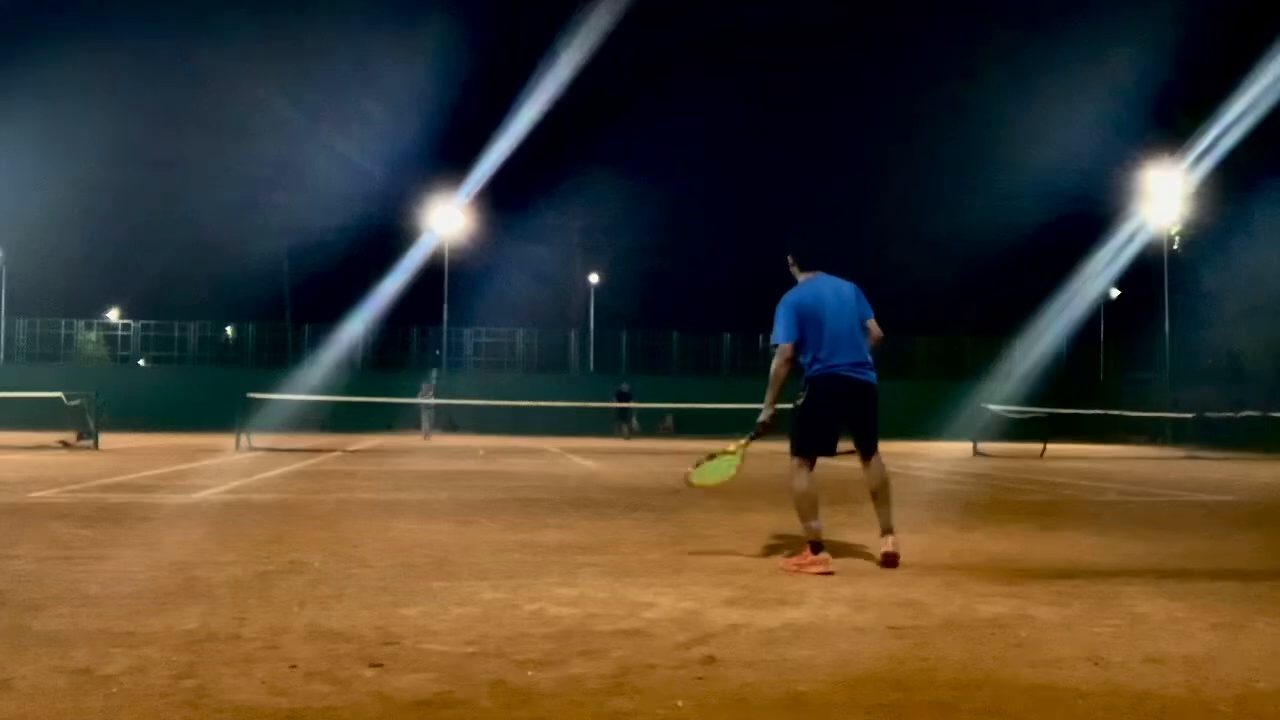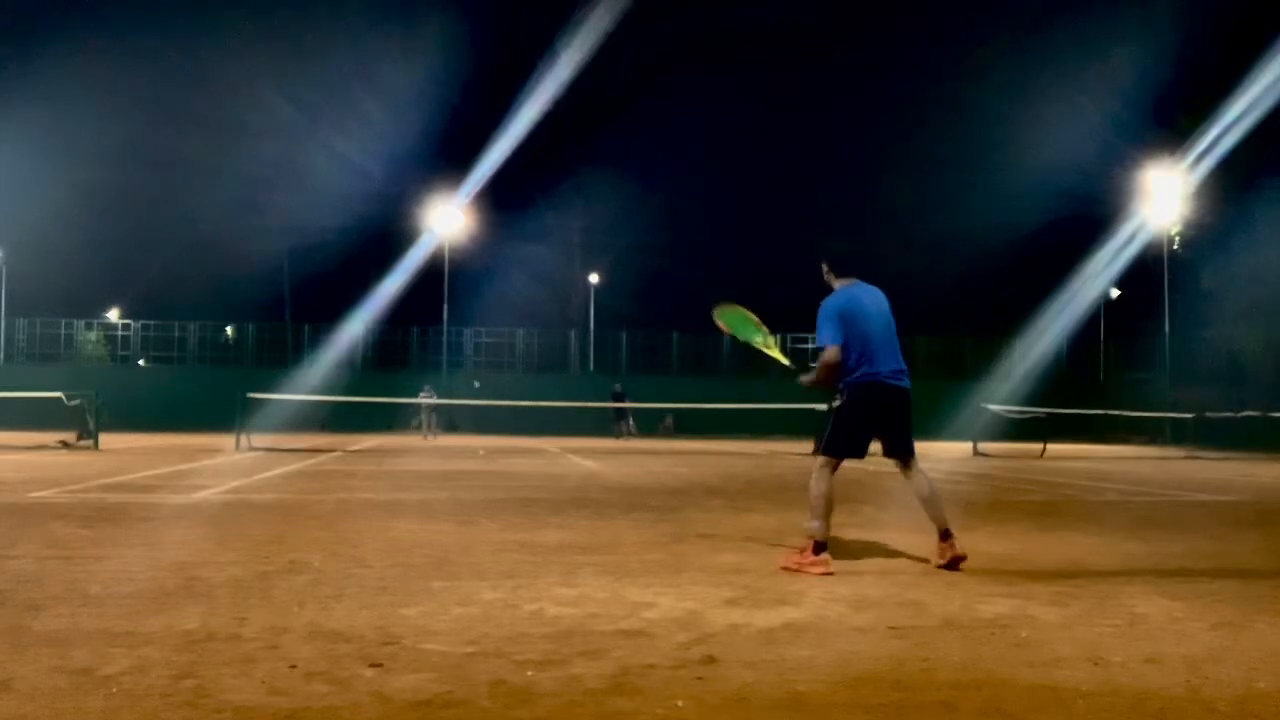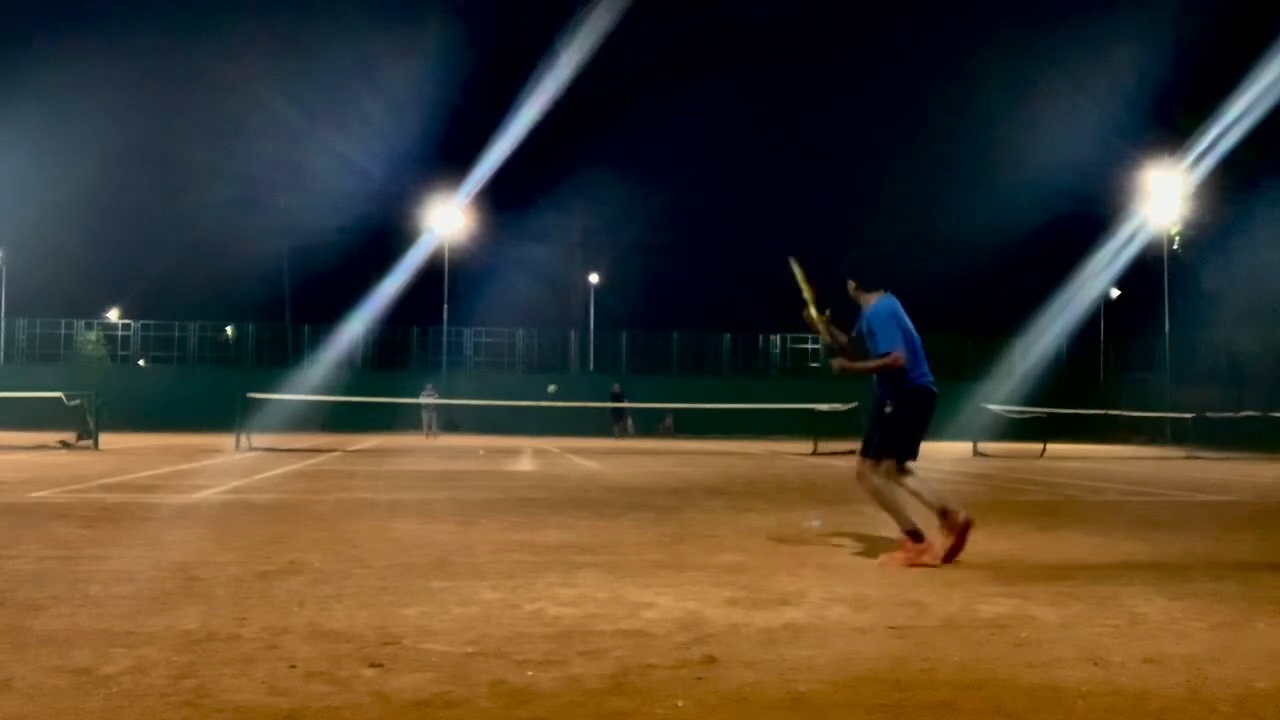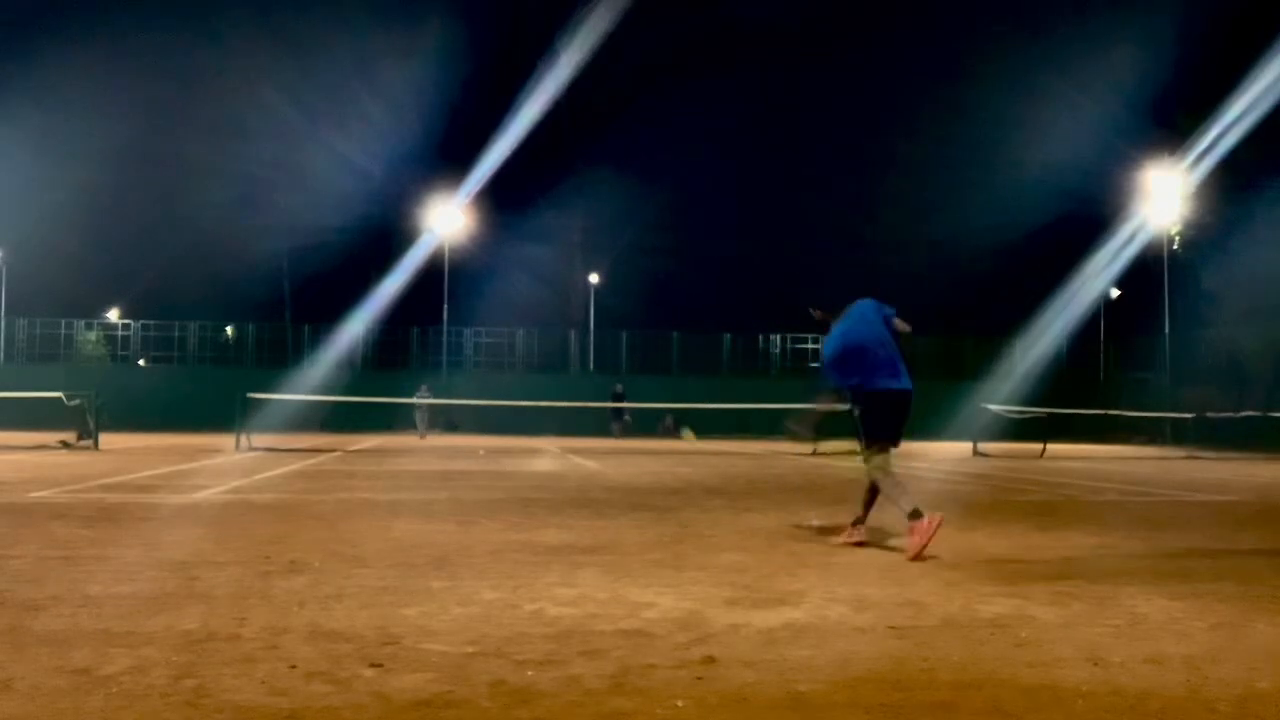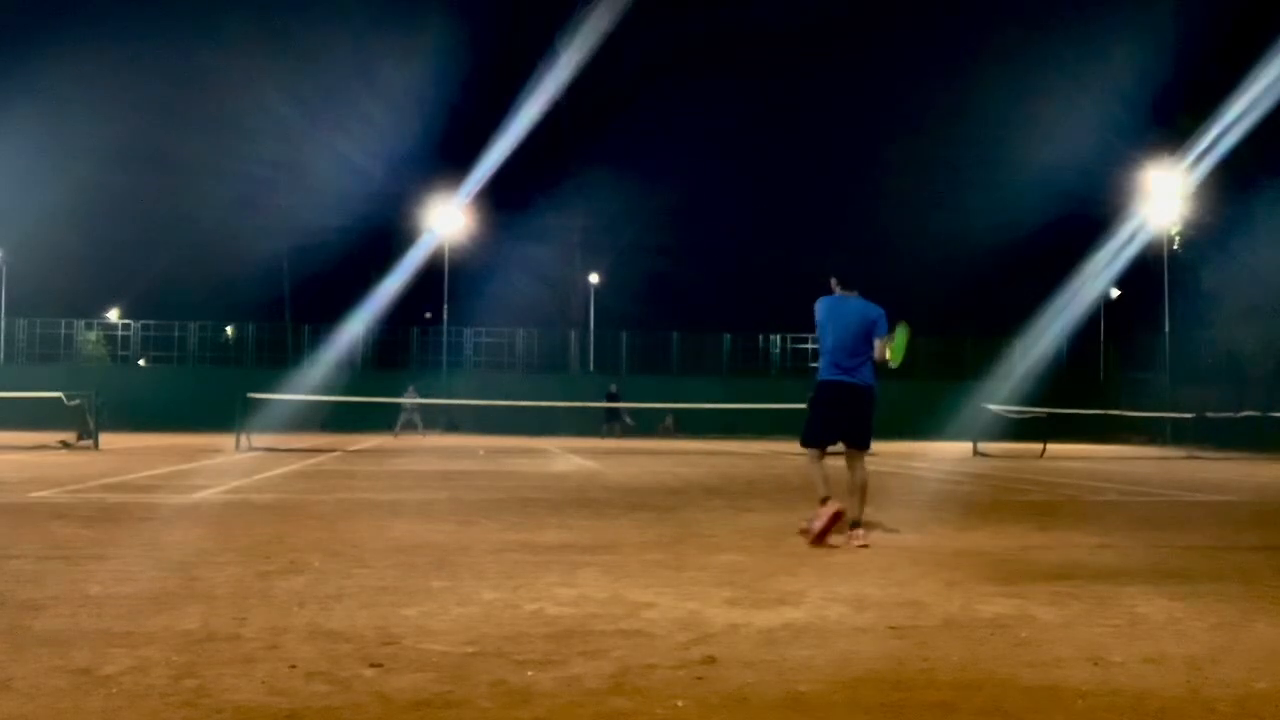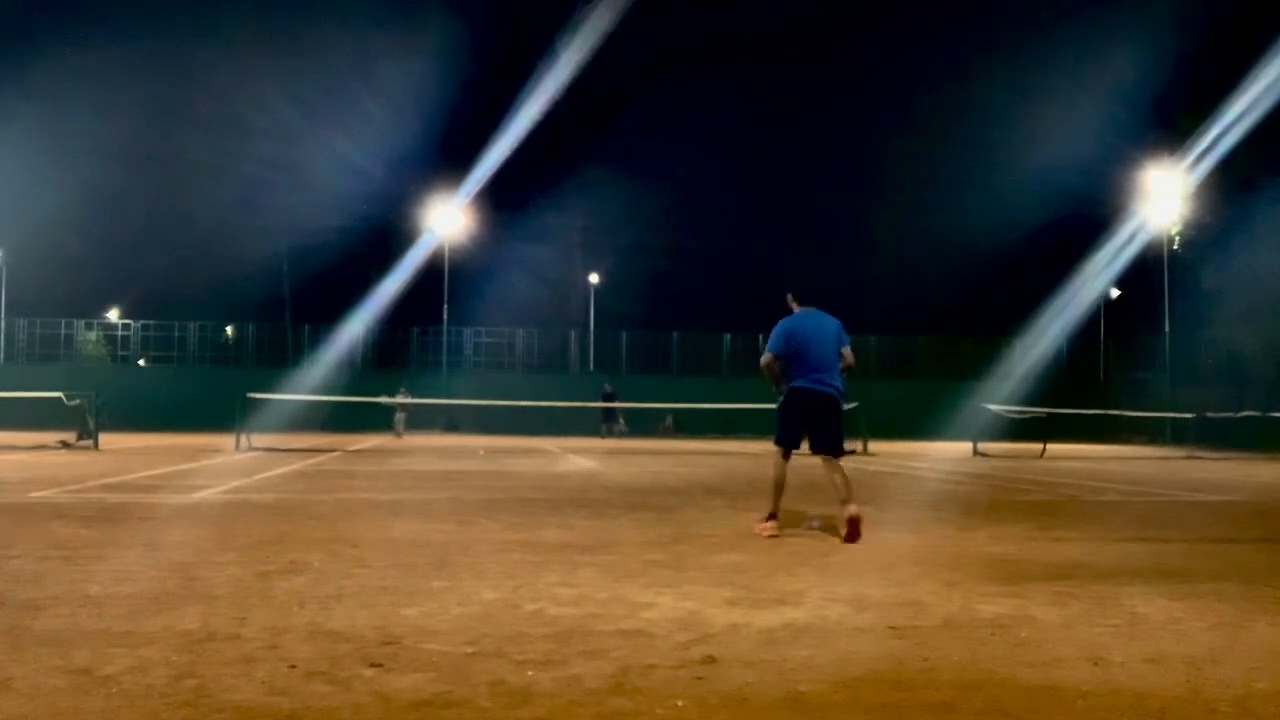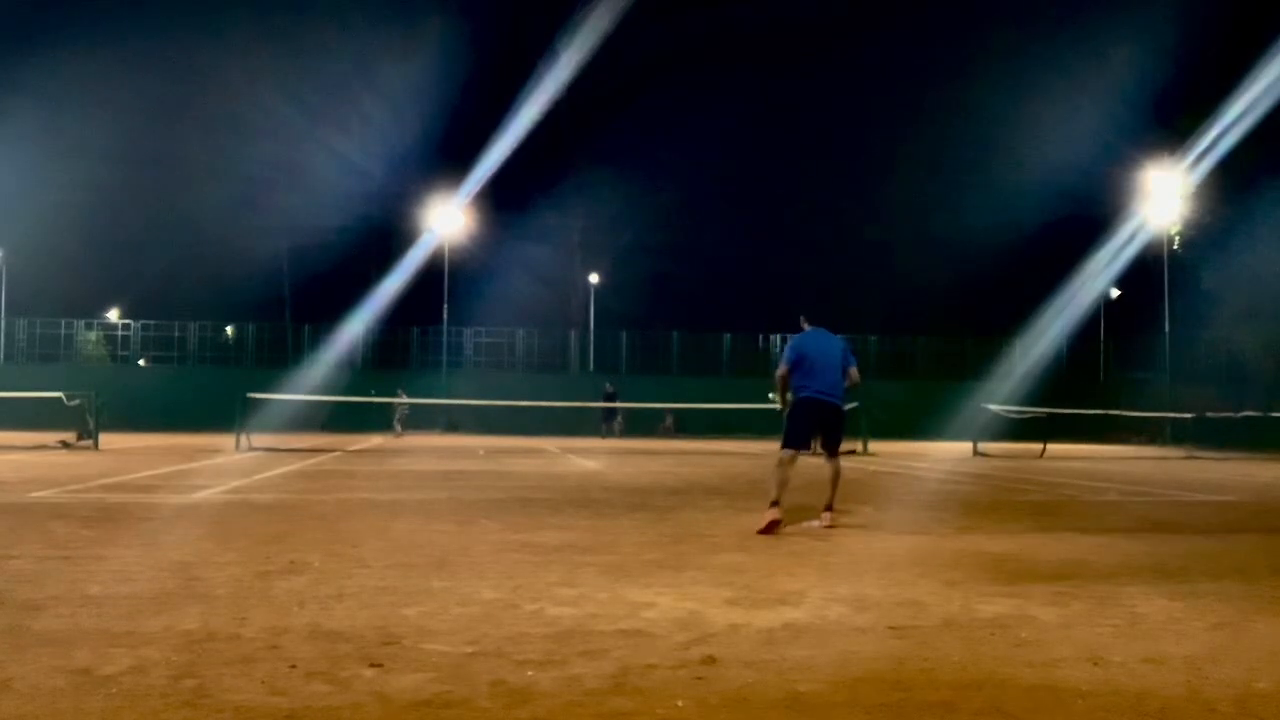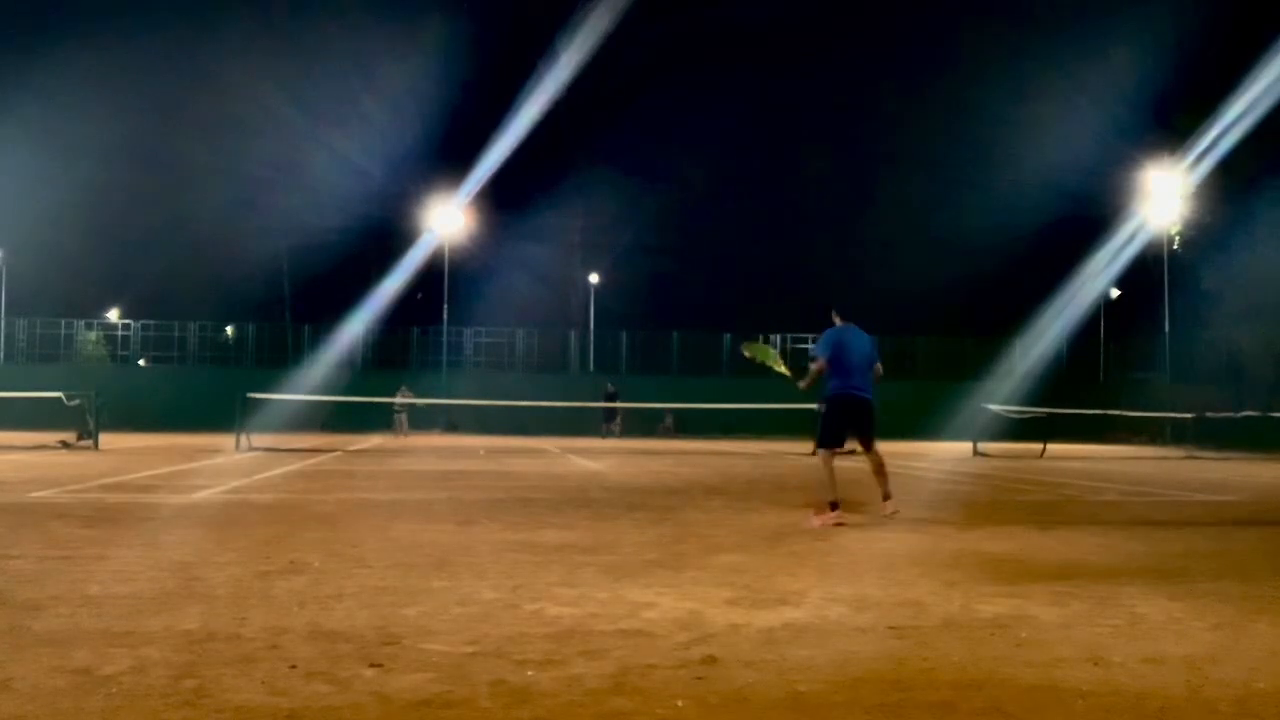
dt=0.5s
person 1, frame 1
left shoulder: (792, 300)
right shoulder: (849, 289)
left elbow: (784, 356)
right elbow: (875, 334)
left wrist: (768, 407)
left hip: (823, 385)
right hip: (863, 383)
left knee: (801, 465)
right knee: (870, 456)
left ankle: (815, 552)
right ankle: (888, 537)
person 1, frame 2
left shoulder: (832, 305)
right shoulder: (877, 295)
left elbow: (832, 356)
left wrist: (814, 378)
left hip: (861, 391)
right hip: (897, 389)
left knee: (823, 467)
right knee: (908, 465)
left ankle: (817, 552)
right ankle: (947, 543)
person 1, frame 3
left shoulder: (878, 312)
right shoulder: (883, 306)
left elbow: (898, 360)
right elbow: (852, 345)
left wrist: (851, 366)
right wrist: (826, 329)
left hip: (904, 395)
right hip: (919, 394)
left knee: (868, 470)
right knee: (896, 469)
left ankle: (916, 542)
right ankle: (951, 517)
person 1, frame 4
left shoulder: (835, 344)
right shoulder: (866, 306)
left elbow: (839, 390)
right elbow: (903, 328)
left hip: (874, 399)
right hip: (900, 391)
left knee: (878, 466)
right knee: (877, 462)
left ankle: (919, 520)
right ankle: (858, 525)
person 1, frame 5
left shoulder: (822, 305)
right shoulder: (875, 313)
right elbow: (879, 356)
left hip: (829, 387)
right hip: (862, 390)
left knee: (813, 454)
right knee: (856, 458)
left ankle: (827, 504)
right ankle: (856, 528)
person 1, frame 6
left shoulder: (786, 325)
right shoulder: (834, 323)
left elbow: (767, 362)
right elbow: (849, 360)
left wrist: (779, 386)
left hip: (799, 393)
right hip: (830, 397)
left knee: (782, 455)
right knee: (831, 463)
left ankle: (772, 519)
right ankle: (850, 508)
person 1, frame 7
left shoulder: (798, 341)
right shoulder: (839, 343)
left elbow: (782, 373)
right elbow: (854, 378)
left wrist: (783, 400)
left hip: (805, 403)
right hip: (834, 407)
left knee: (785, 458)
right knee: (832, 456)
left ankle: (774, 509)
right ankle: (828, 512)
person 1, frame 8
left shoulder: (830, 336)
right shoulder: (867, 339)
left elbow: (819, 365)
right elbow: (878, 371)
left wrist: (806, 383)
left hip: (837, 399)
right hip: (864, 400)
left knee: (826, 455)
right knee: (869, 449)
left ankle: (833, 510)
right ankle: (888, 500)
